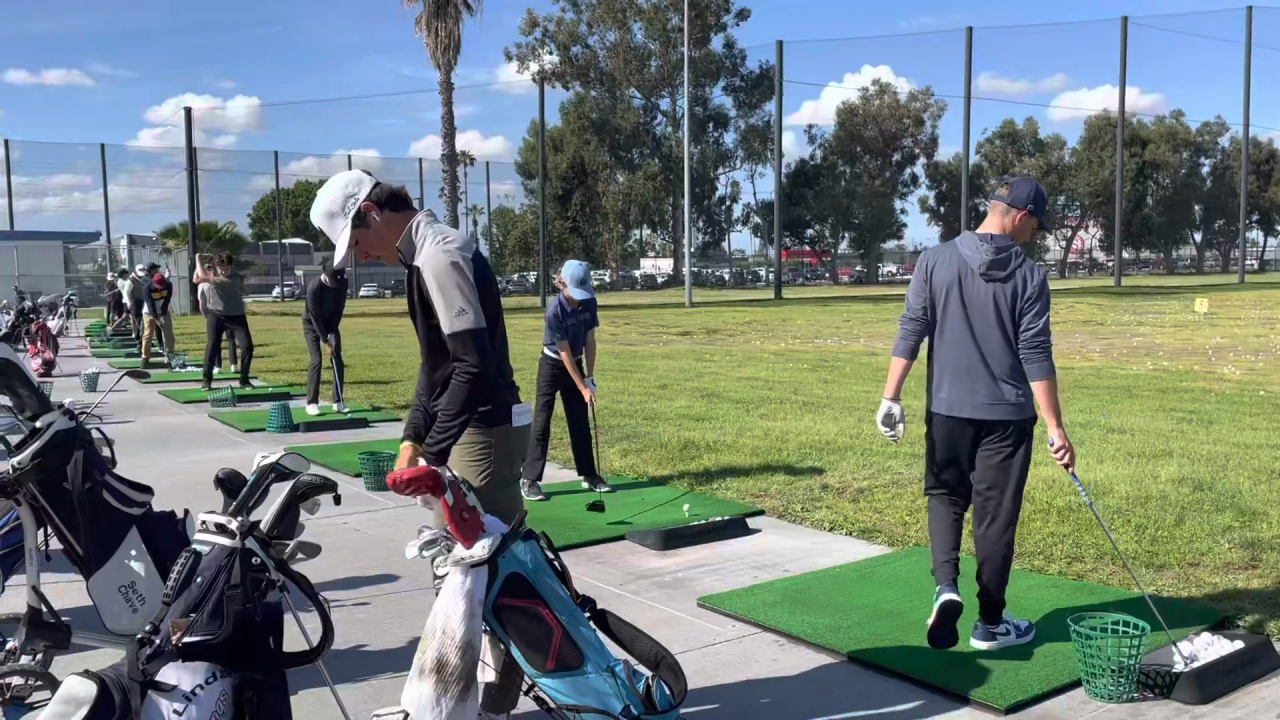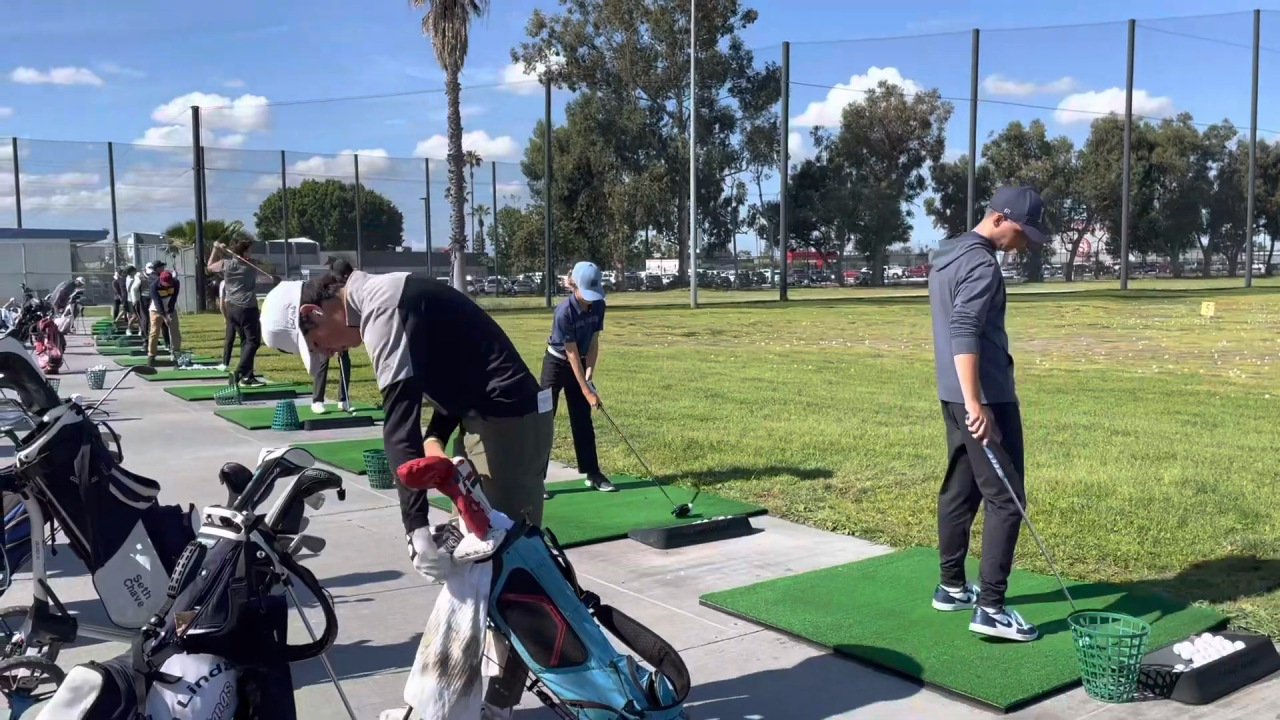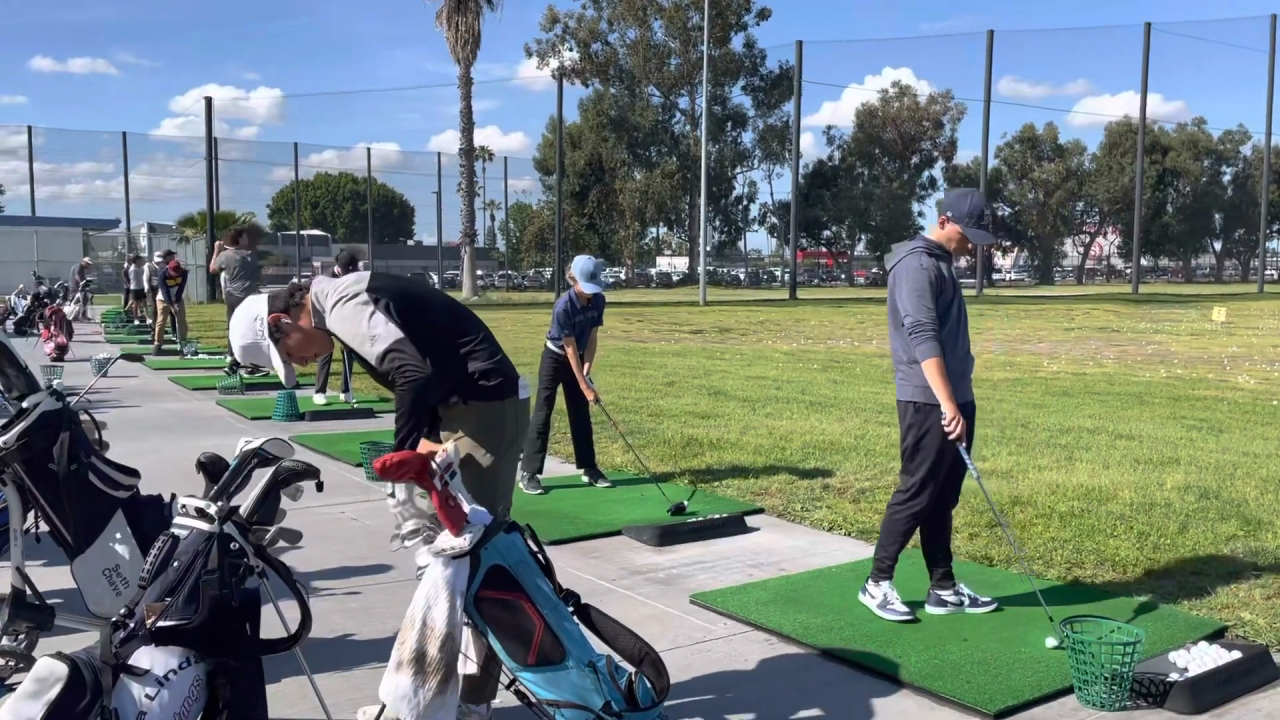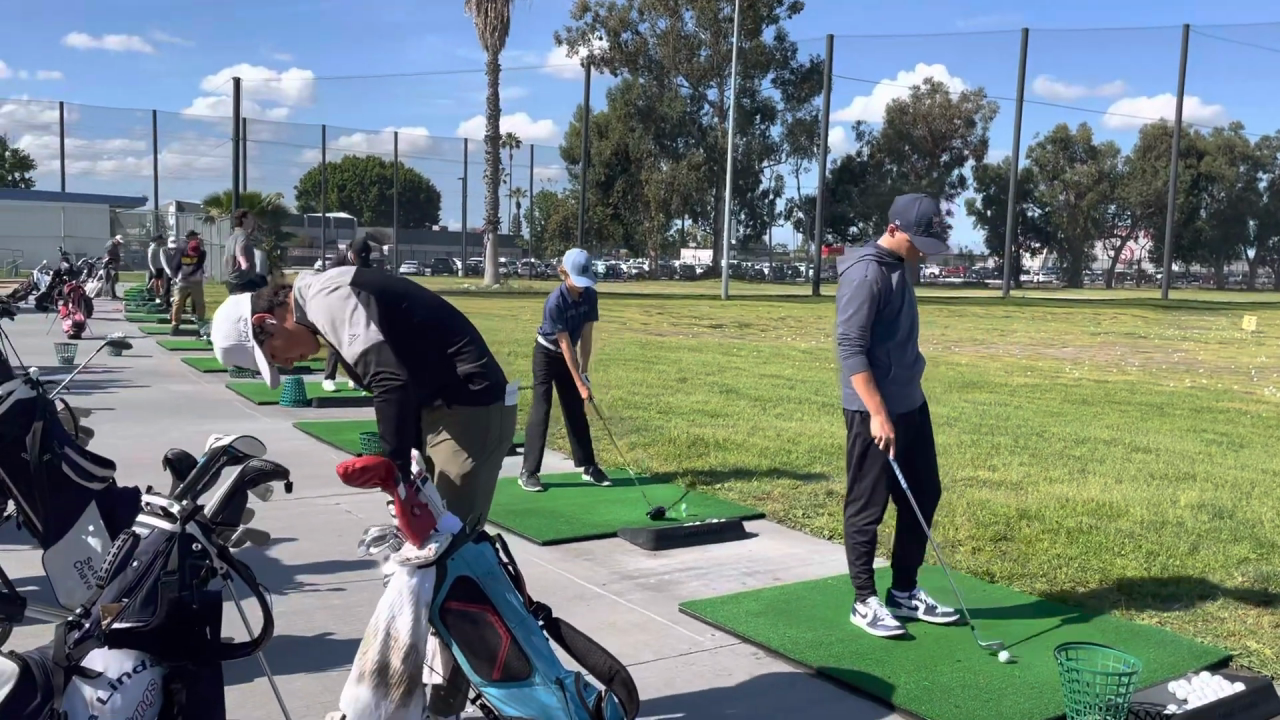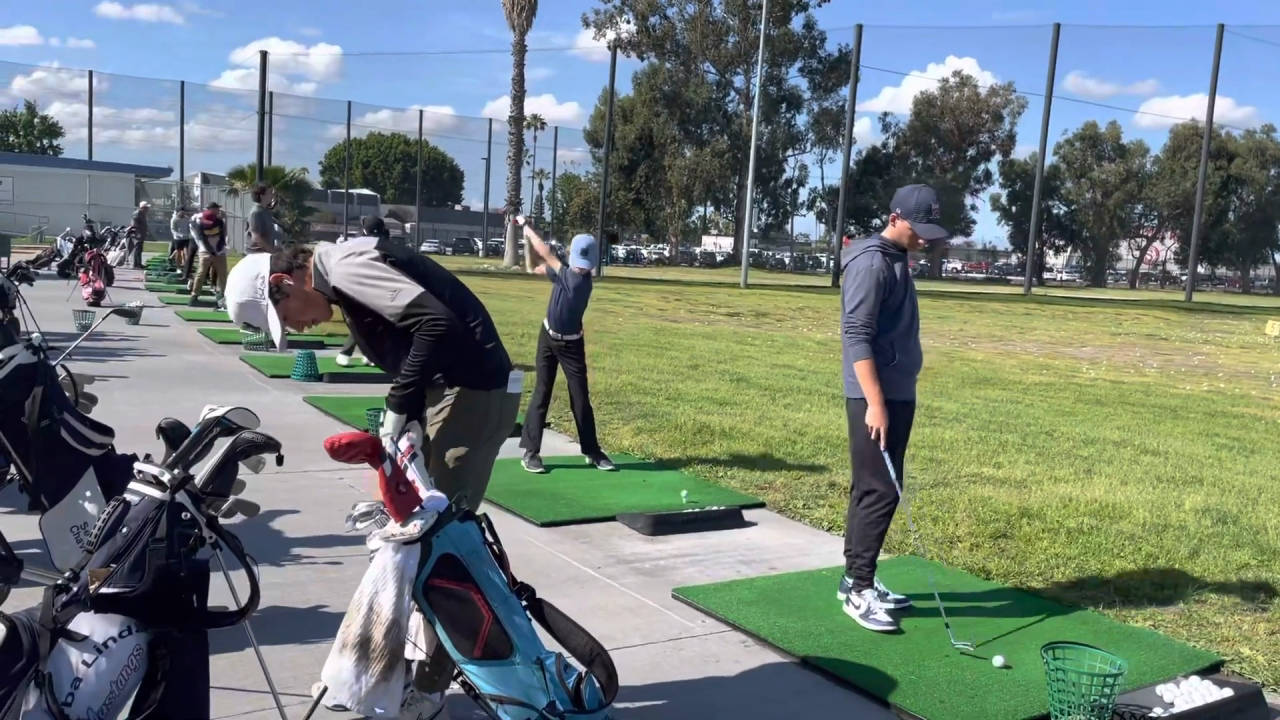
dt=0.7s
person 1, frame 1
left shoulder: (440, 253)
right shoulder: (422, 256)
left elbow: (473, 364)
left wrist: (432, 453)
right wrist: (413, 440)
left hip: (485, 427)
right hip: (460, 427)
person 1, frame 2
left shoulder: (379, 309)
right shoulder: (381, 298)
left elbow: (399, 421)
left wrist: (417, 527)
right wrist: (436, 438)
left hip: (508, 419)
right hip: (488, 417)
person 1, frame 3
left shoulder: (343, 304)
right shoulder: (347, 301)
left elbow: (414, 374)
right wrist: (427, 437)
left hip: (485, 404)
right hip: (467, 403)
person 1, frame 4
left shoulder: (325, 297)
right shoulder: (327, 301)
left elbow: (392, 382)
right elbow: (406, 377)
left wrist: (397, 474)
right wrist: (409, 469)
left hip: (470, 409)
right hip: (444, 409)
person 1, frame 5
left shoulder: (346, 265)
right shoulder: (342, 277)
left elbow: (437, 324)
left wrist: (396, 409)
right wrist: (402, 429)
left hip: (474, 392)
right hip: (445, 389)
person 2, frame 1
left shoulder: (934, 260)
right shoulder: (1029, 273)
left elbow: (911, 333)
right elbow: (1036, 355)
left wrist: (891, 397)
right wrist: (1055, 427)
left hip: (949, 409)
right hip: (1008, 415)
left knee: (945, 500)
right knee: (996, 517)
left ankle: (947, 589)
right ankle: (990, 622)
person 2, frame 2
left shoulder: (953, 258)
right shoulder: (980, 263)
right elbow: (965, 335)
right wrist: (975, 402)
left hip: (959, 397)
right hip: (982, 400)
left knee: (959, 491)
right knee: (1006, 500)
left ankle: (952, 586)
right ankle: (991, 608)
person 2, frame 3
left shoulder: (942, 261)
right shoulder: (916, 265)
right elbow: (921, 337)
right wrist: (946, 403)
left hip: (954, 396)
right hip: (928, 401)
left knee: (944, 496)
right knee: (918, 492)
left ankle: (943, 588)
right ankle: (878, 582)
person 2, frame 4
left shoulder: (898, 266)
right shoulder: (864, 275)
right elbow: (851, 350)
right wrist: (878, 415)
left hip: (910, 402)
right hip: (872, 409)
left knee: (924, 494)
right knee: (867, 506)
left ankle: (904, 590)
right ankle: (865, 600)
person 2, frame 5
left shoulder: (897, 260)
right shoulder: (870, 264)
right elbow: (857, 338)
right wrist: (875, 403)
left hip: (898, 393)
right hip: (875, 397)
left knee: (876, 488)
right knee: (878, 490)
left ankle: (856, 576)
right ankle: (859, 590)
person 3, frame 1
left shoulder: (589, 303)
right shoulder: (554, 311)
left elbow: (590, 341)
right elbow: (564, 352)
left wrist: (589, 377)
right wrist: (582, 386)
left hip: (575, 364)
right hip: (552, 365)
left knee: (580, 421)
right knee: (542, 421)
left ankle: (589, 474)
right ankle: (529, 480)
person 3, frame 2
left shoulder: (598, 306)
right shoulder: (564, 312)
left elbow: (593, 343)
right elbow: (572, 353)
left wrist: (589, 377)
right wrist: (586, 391)
left hip: (579, 363)
right hip: (556, 364)
left knee: (583, 420)
left ankle: (592, 473)
person 3, frame 3
left shoulder: (598, 301)
right shoulder: (563, 307)
left elbow: (591, 338)
right elbow: (570, 348)
left wrist: (587, 372)
right wrist: (584, 385)
left hip: (577, 359)
right hip: (555, 359)
left knee: (581, 415)
right knee: (543, 414)
left ankle: (589, 469)
right ankle: (528, 474)
person 3, frame 4
left shoulder: (590, 296)
right shoulder: (555, 302)
left elbow: (586, 336)
right elbow: (564, 344)
left wrist: (583, 373)
right wrist: (579, 383)
left hip: (571, 355)
right hip: (546, 355)
left knee: (577, 411)
right knee: (541, 412)
left ankle: (589, 467)
right ankle: (528, 471)
person 3, frame 5
left shoulder: (580, 280)
right shoulder: (565, 269)
left elbow: (547, 254)
right elbow: (535, 267)
left wrist: (527, 228)
right wrist: (527, 232)
left hip: (571, 344)
right hip: (548, 337)
left knee: (580, 399)
right knee: (541, 394)
left ankle: (592, 451)
right ankle: (530, 451)
